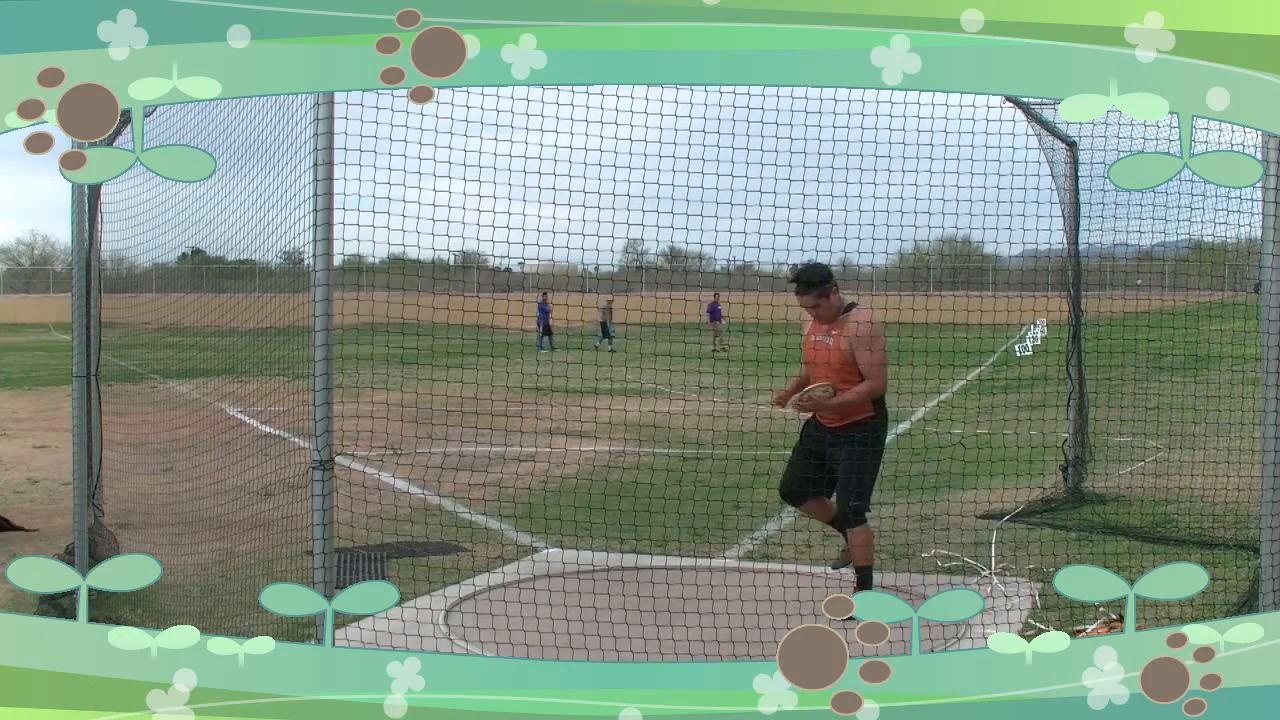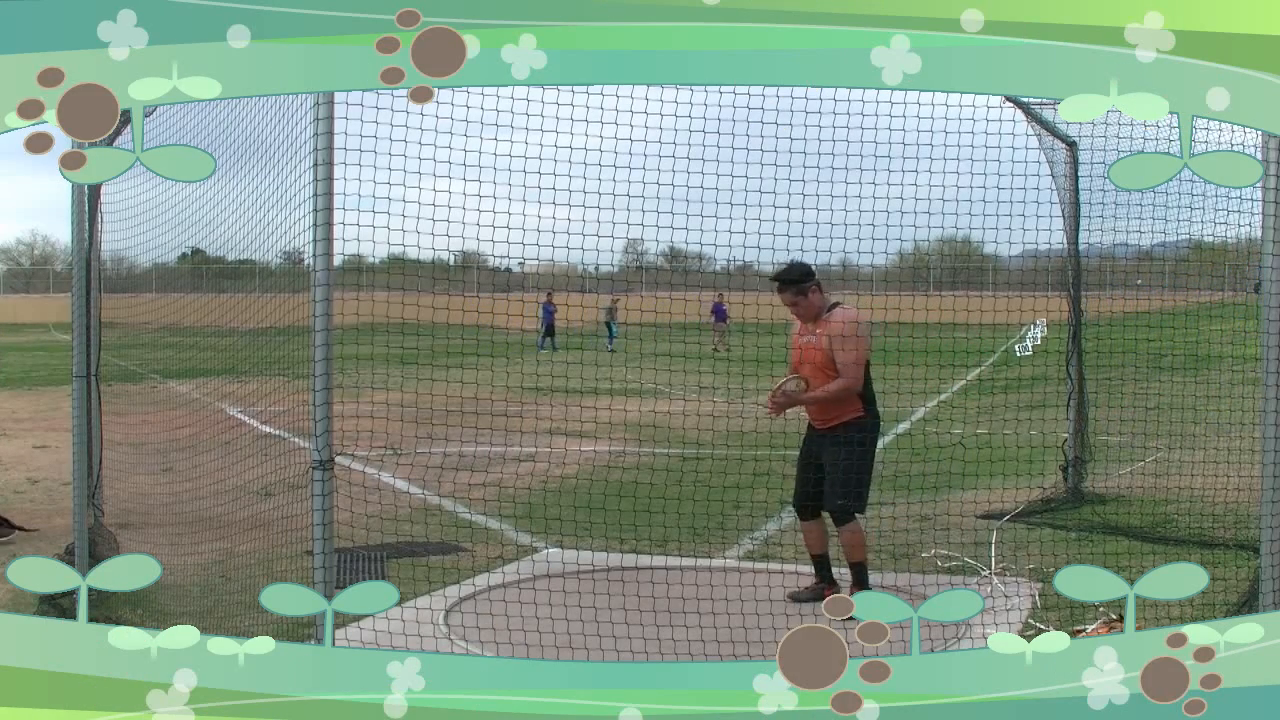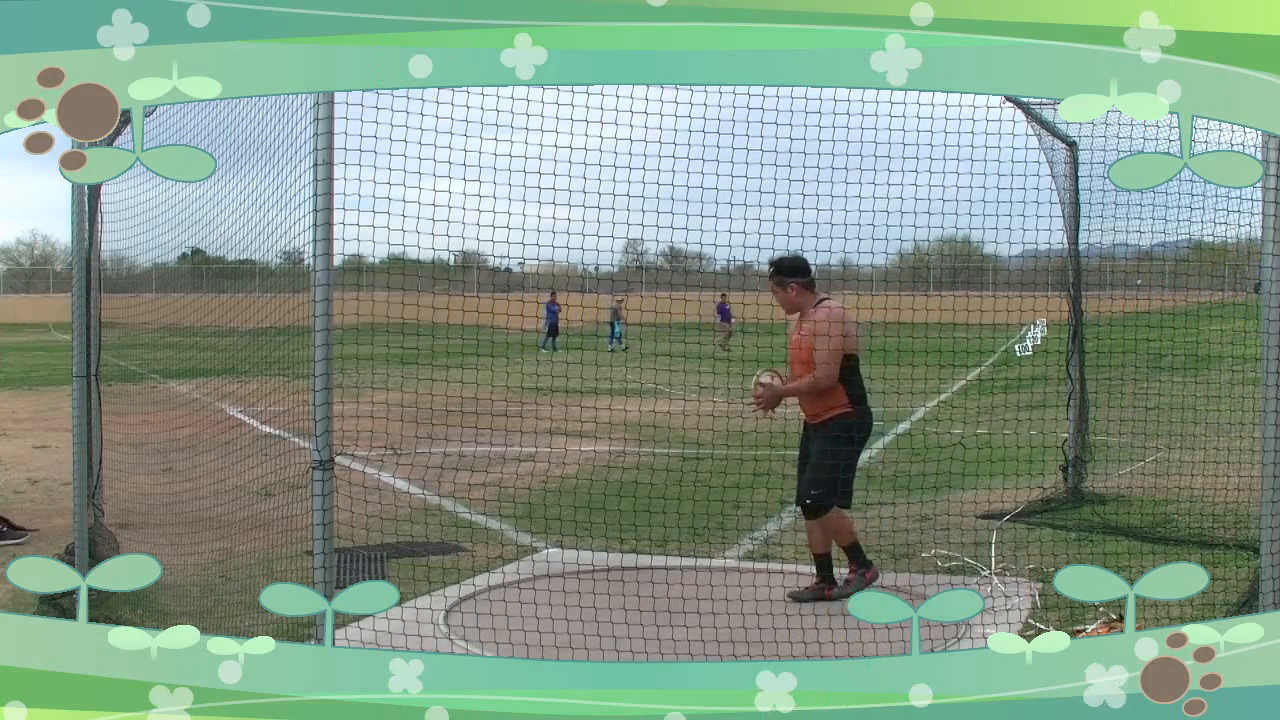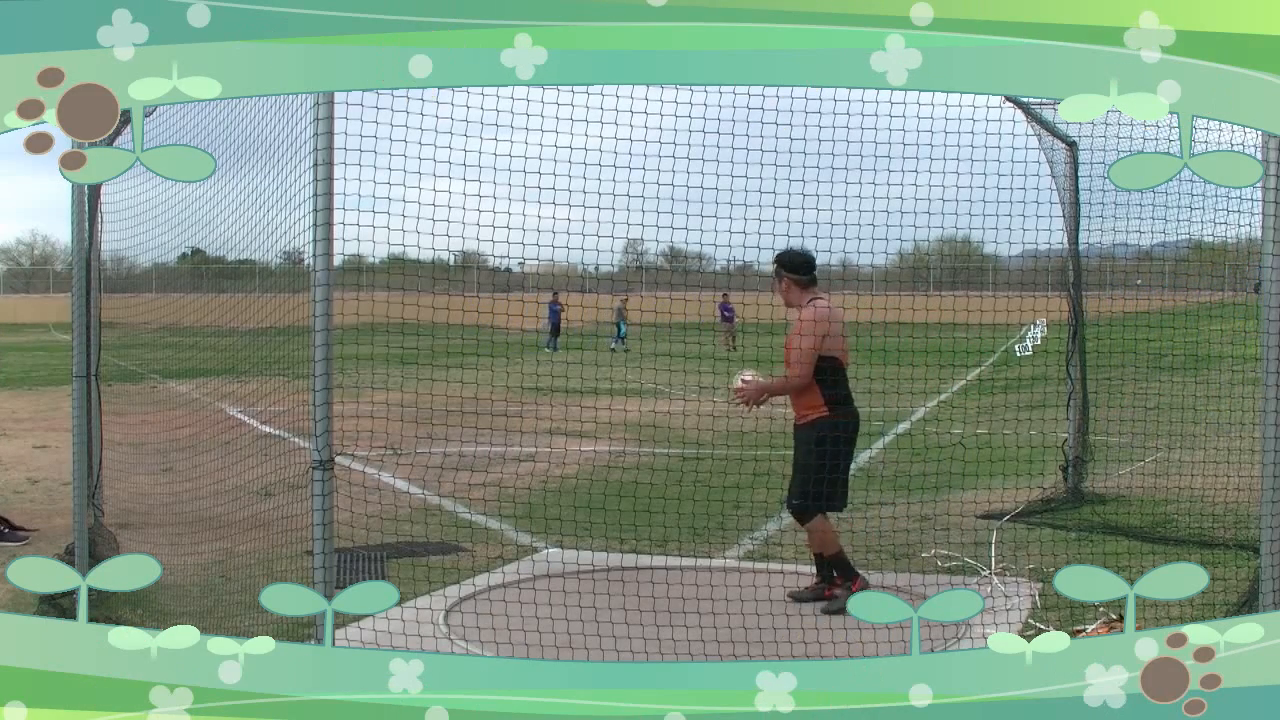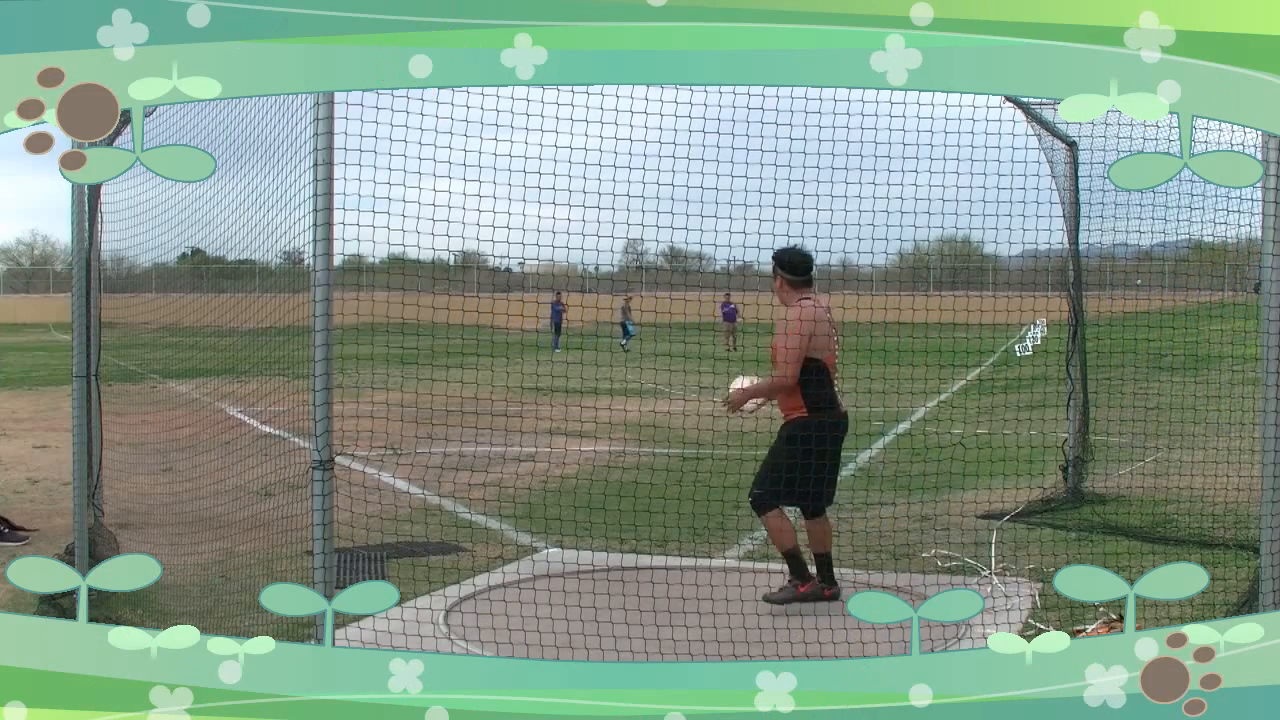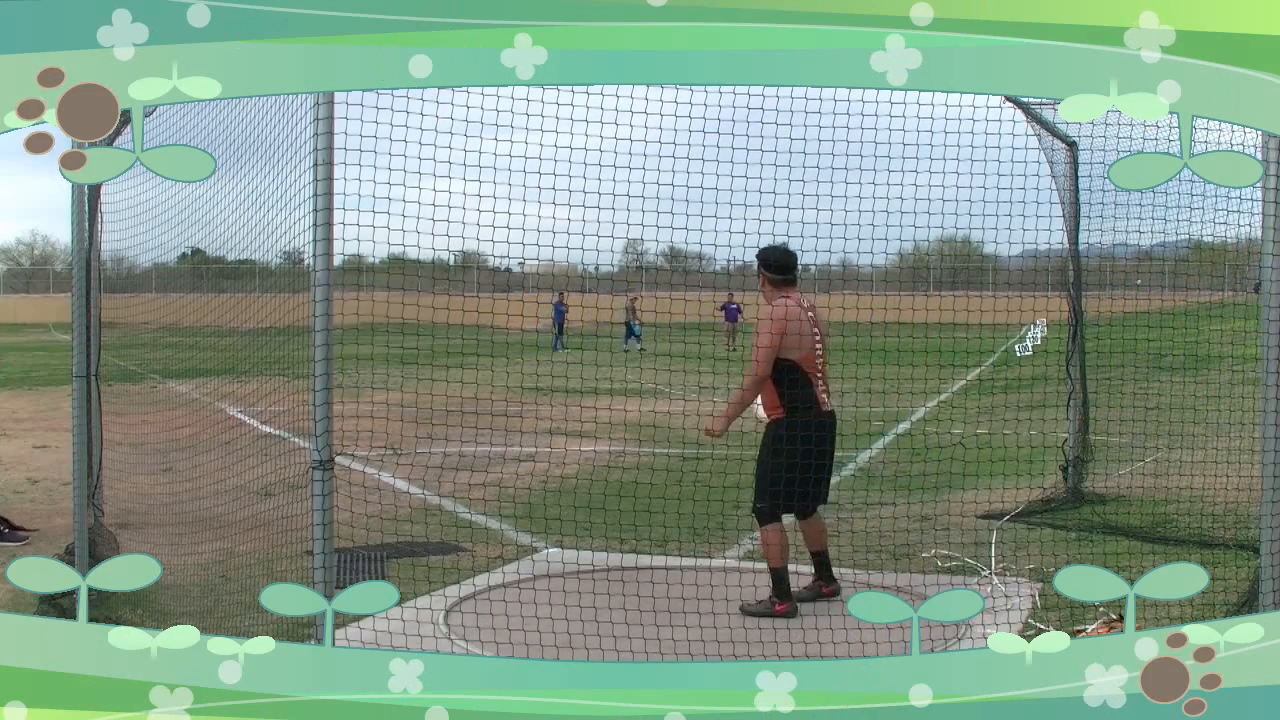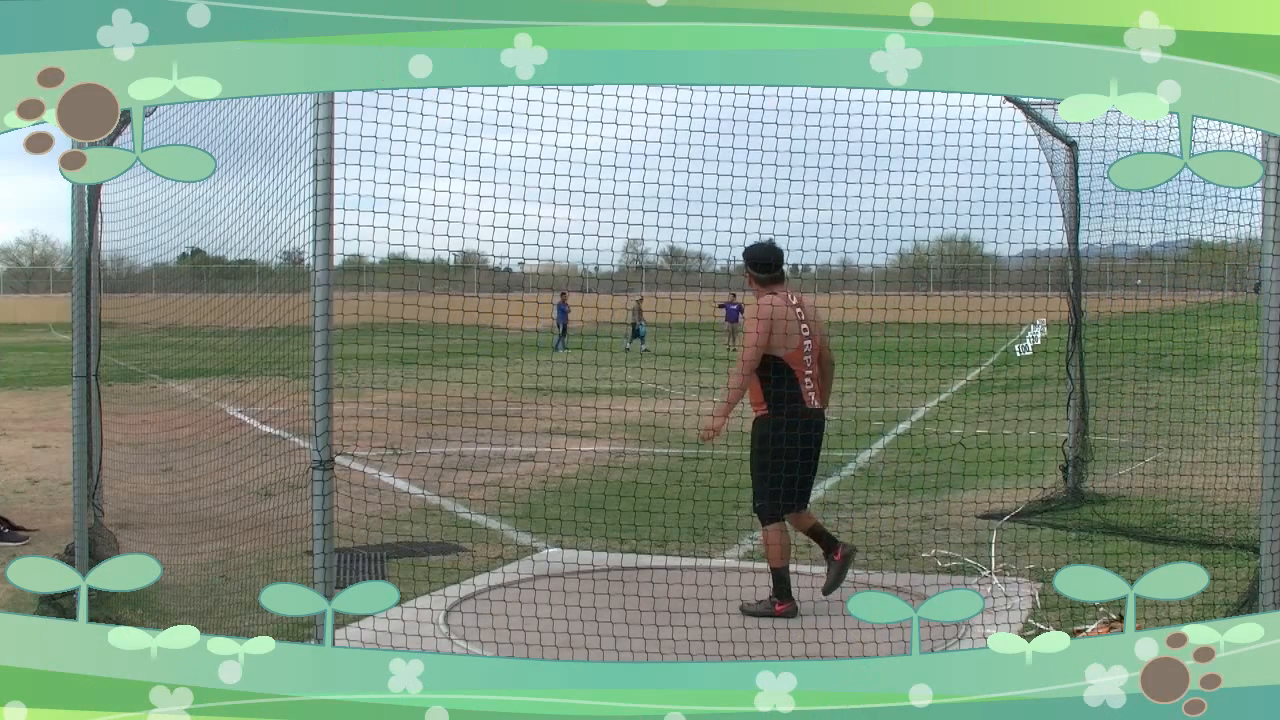
dt=0.2s
person 1, frame 1
left shoulder: (862, 325)
right shoulder: (812, 323)
left elbow: (877, 385)
left wrist: (826, 403)
right wrist: (794, 388)
left hip: (860, 429)
right hip: (821, 425)
left knee: (850, 510)
right knee: (793, 489)
left ankle: (864, 592)
right ankle: (848, 532)
person 1, frame 2
left shoulder: (846, 321)
right shoulder: (801, 326)
left elbow: (852, 382)
left wrist: (799, 399)
right wrist: (786, 396)
left hip: (853, 428)
right hip: (819, 428)
left knee: (841, 509)
right knee: (806, 506)
left ankle: (860, 587)
right ankle: (825, 582)
person 1, frame 3
left shoulder: (828, 317)
right shoulder: (803, 319)
left elbow: (824, 378)
left wrist: (779, 392)
right wrist: (778, 393)
left hip: (843, 423)
right hip: (818, 423)
left knee: (818, 498)
right knee: (810, 503)
left ankle: (862, 567)
right ankle: (825, 581)
person 1, frame 4
left shoulder: (811, 314)
right shoulder: (818, 311)
left elbow: (799, 377)
left wrist: (760, 389)
right wrist: (767, 389)
left hip: (827, 425)
right hip: (820, 423)
left knee: (802, 506)
right knee: (813, 506)
left ankle: (849, 578)
right ankle: (826, 582)
person 1, frame 5
left shoulder: (798, 315)
right shoulder: (817, 312)
left elbow: (785, 378)
left wrist: (746, 395)
right wrist: (760, 391)
left hip: (809, 424)
right hip: (828, 421)
left knee: (764, 498)
right knee: (812, 504)
left ankle: (801, 578)
right ankle: (826, 582)
person 1, frame 6
left shoulder: (778, 312)
right shoulder: (809, 310)
left elbow: (758, 373)
left wrist: (726, 417)
left hip: (792, 425)
right hip: (820, 420)
left knee: (767, 511)
right knee: (804, 506)
left ankle: (781, 599)
right ankle: (825, 580)
person 1, frame 7
left shoulder: (766, 308)
right shoulder: (804, 309)
left elbow: (746, 365)
right elbow: (826, 361)
left wrist: (721, 412)
right wrist: (821, 400)
left hip: (777, 422)
right hip: (809, 419)
left knee: (770, 511)
right knee: (788, 503)
left ankle: (782, 600)
right ankle: (835, 550)
